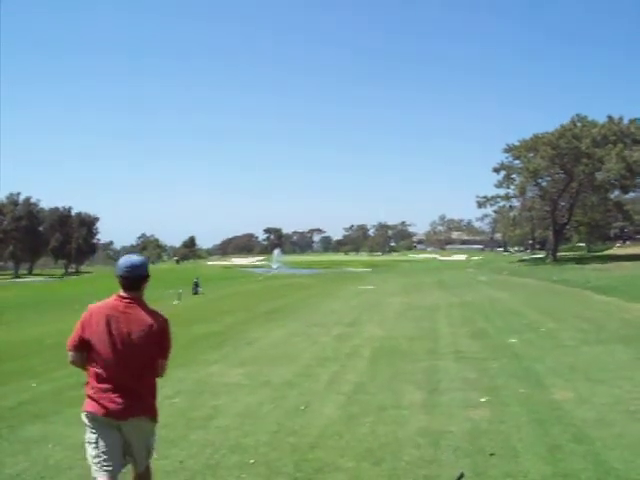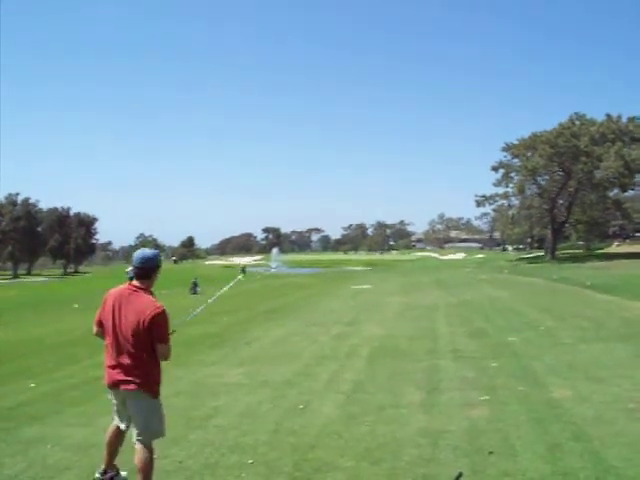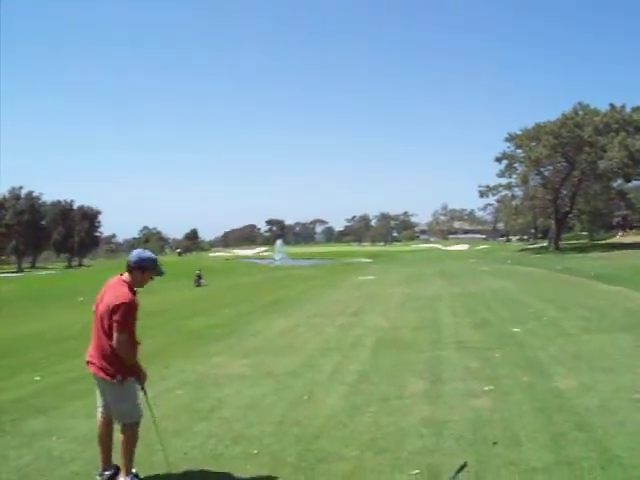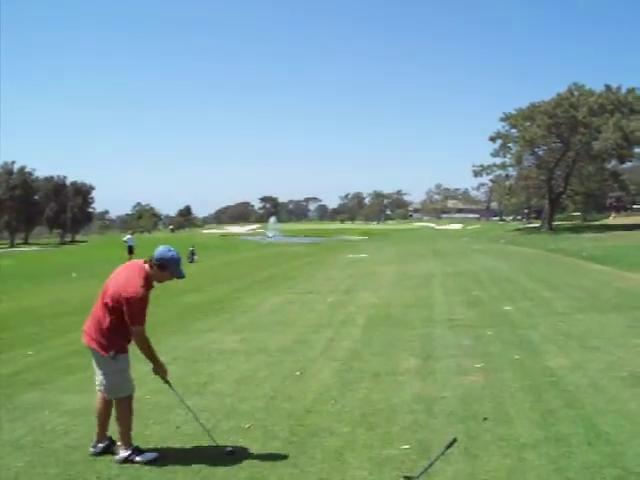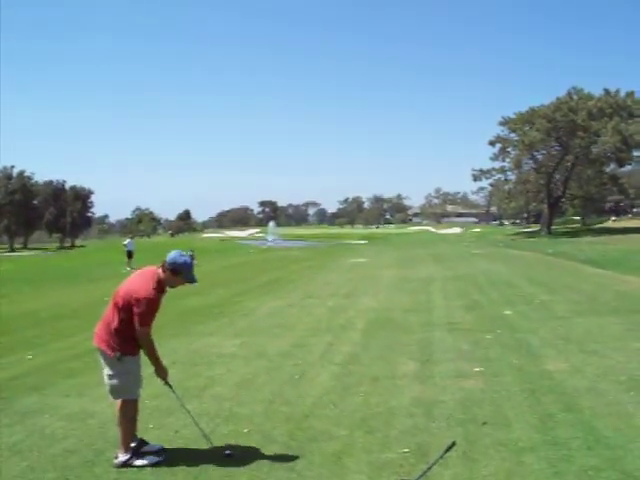
dt=0.7s
person 1, frame 1
left shoulder: (93, 313)
right shoulder: (157, 322)
left elbow: (74, 358)
right elbow: (160, 370)
left hip: (98, 408)
right hip: (139, 409)
person 1, frame 2
left shoulder: (112, 295)
right shoulder: (155, 310)
left elbow: (98, 330)
right elbow: (164, 354)
right wrist: (164, 345)
left hip: (116, 377)
right hip: (141, 383)
left knee: (120, 423)
right knee: (144, 440)
person 1, frame 3
left shoulder: (113, 283)
right shoulder: (126, 300)
right elbow: (120, 344)
right wrist: (138, 369)
left hip: (99, 362)
right hip: (115, 368)
left knee: (106, 416)
right knee: (130, 422)
person 1, frame 4
left shoulder: (136, 265)
right shoulder: (137, 292)
right elbow: (138, 335)
right wrist: (157, 364)
left hip: (99, 335)
right hip: (108, 343)
left knee: (106, 391)
right knee: (124, 394)
left ankle: (101, 441)
right ankle: (126, 449)
person 1, frame 5
left shoulder: (152, 273)
right shoulder: (148, 294)
right elbow: (143, 335)
right wrist: (158, 365)
left hip: (122, 339)
right hip: (116, 345)
left knee: (132, 394)
right knee: (127, 397)
left ankle: (133, 441)
right ankle: (124, 454)
